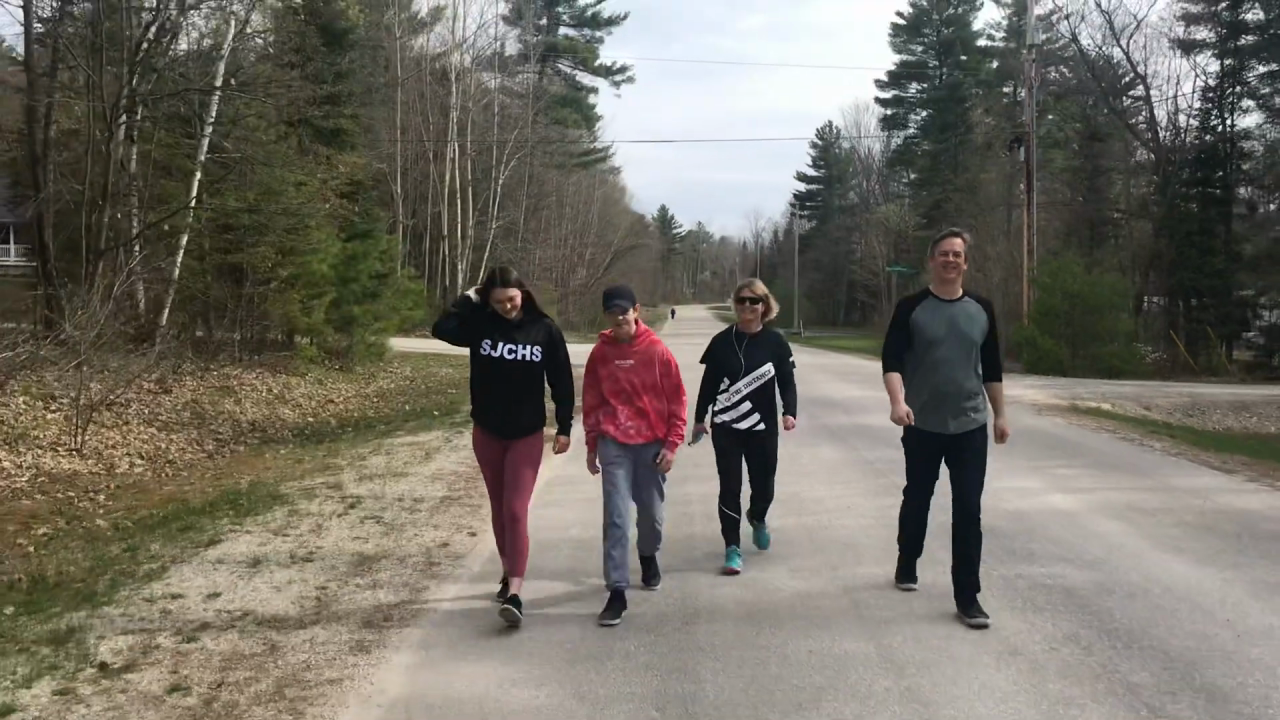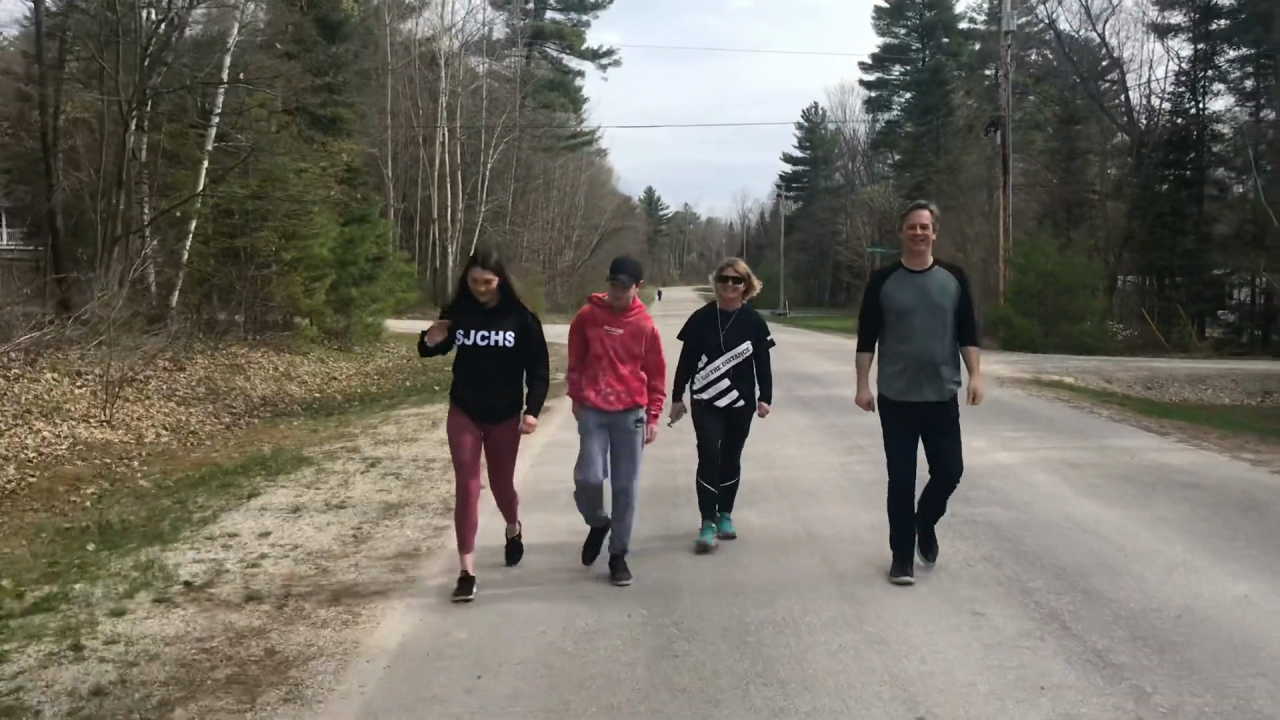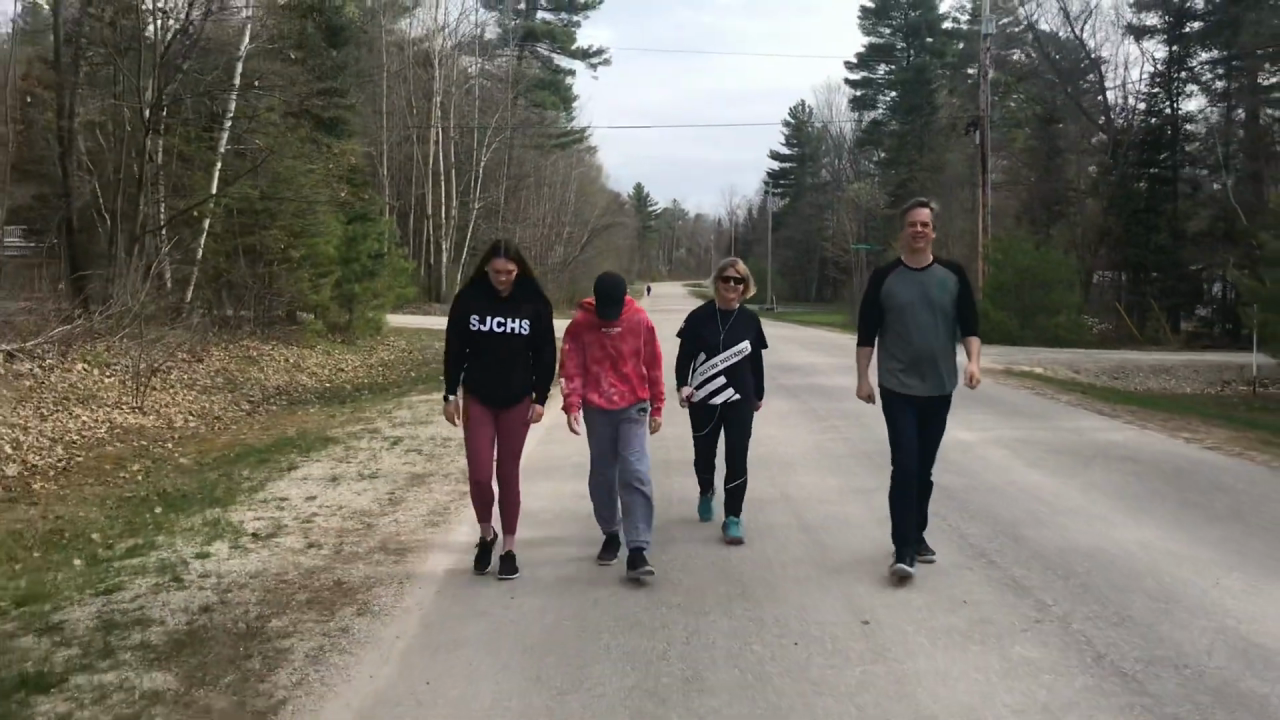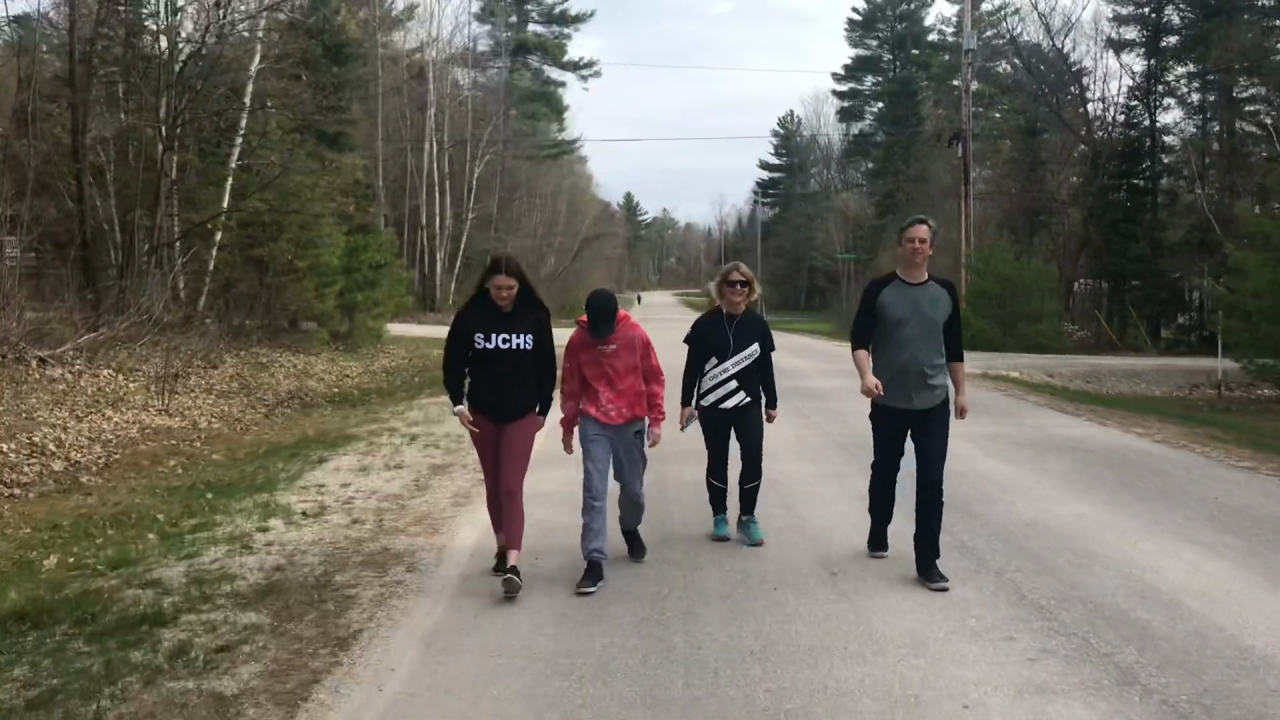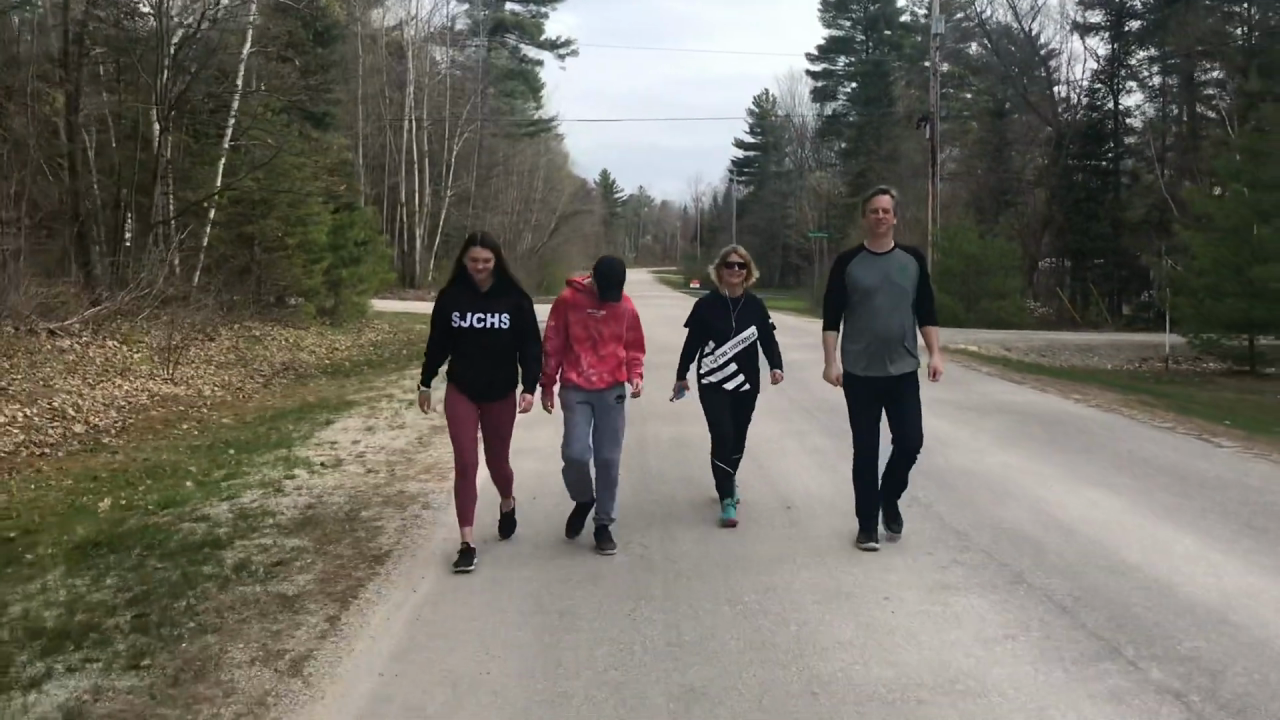
dt=0.7s
person 1, frame 1
left shoulder: (981, 309)
right shoulder: (911, 308)
left elbow: (992, 367)
right elbow: (892, 360)
left wrist: (1000, 414)
right wrist: (897, 401)
left hip: (971, 425)
right hip: (922, 425)
left knee: (968, 509)
right knee: (917, 497)
left ankle: (967, 596)
right ankle: (908, 562)
person 1, frame 2
left shoulder: (953, 278)
right shoulder: (883, 281)
left elbow: (968, 332)
right elbow: (867, 338)
left wrist: (975, 375)
right wrist: (862, 385)
left hip: (942, 394)
right hip: (896, 396)
left knee: (949, 470)
right knee: (901, 476)
left ankle: (926, 525)
right ankle: (902, 555)
person 1, frame 3
left shoulder: (953, 274)
right shoulder: (884, 277)
left elbow: (970, 324)
right elbow: (867, 332)
left wrist: (973, 361)
right wrist: (862, 378)
left hip: (939, 388)
right hip: (897, 387)
left knee: (923, 467)
right knee: (905, 464)
left ankle: (916, 535)
right ankle: (905, 551)
person 1, frame 4
left shoulder: (945, 291)
right shoulder: (879, 289)
left elbow: (954, 346)
right elbow: (859, 339)
left wrist: (961, 392)
right wrist: (866, 375)
left hip: (934, 401)
right hip: (889, 401)
left knee: (931, 480)
right knee: (885, 472)
left ankle: (927, 562)
right ankle: (878, 530)
person 1, frame 5
left shoulder: (913, 259)
right shoulder: (847, 262)
left elbow: (926, 311)
right elbow: (831, 316)
left wrist: (934, 353)
right wrist: (831, 360)
left hip: (903, 370)
right hip: (860, 373)
left knee: (909, 443)
right knee: (865, 449)
left ankle: (889, 499)
right ankle: (867, 523)
person 2, frame 1
left shoulder: (545, 330)
right shoulder: (479, 325)
left elbow: (561, 383)
right elbow: (441, 329)
left wrist: (564, 428)
right wrist: (470, 299)
left hip: (528, 434)
right hip: (486, 432)
left knee: (516, 511)
right knee: (499, 508)
left ankle: (514, 595)
right ankle: (508, 574)
person 2, frame 2
left shoulder: (521, 318)
right shoulder: (458, 311)
left elbow: (538, 368)
right elbow: (435, 350)
left wrist: (533, 409)
right wrist: (429, 341)
left hip: (505, 416)
right hip: (463, 414)
left knee: (501, 485)
right knee: (466, 489)
left ankle: (513, 530)
right ankle: (467, 572)
person 2, frame 3
left shoulder: (535, 305)
right shoulder: (468, 300)
left elbow: (545, 356)
right elbow: (454, 350)
left wrist: (541, 398)
right wrist: (450, 395)
left hip: (517, 402)
right hip: (477, 399)
left knee: (508, 475)
right knee: (479, 476)
left ankle: (508, 547)
right ankle: (485, 532)
person 2, frame 4
left shoulder: (536, 317)
right shoulder: (470, 317)
left elbow: (547, 366)
right elbow: (454, 363)
left wrist: (543, 409)
right wrist: (458, 403)
left hip: (522, 414)
right hip: (482, 413)
left knee: (511, 487)
right knee: (493, 484)
left ankle: (513, 568)
right ankle: (502, 546)
person 2, frame 5
left shoulder: (515, 298)
right shoulder: (450, 296)
left elbow: (531, 346)
right elbow: (438, 343)
left wrist: (529, 388)
right wrist: (426, 383)
left hip: (501, 394)
right hip: (460, 393)
left knee: (498, 462)
right knee: (465, 466)
left ankle: (508, 504)
right ankle: (466, 543)
person 3, frame 1
left shoulder: (658, 351)
right shoulder: (599, 354)
left elbow: (676, 399)
right elbow: (592, 403)
left wrist: (672, 443)
right wrist: (592, 446)
left hip: (652, 444)
right hip: (613, 445)
left knee: (650, 510)
right knee: (616, 516)
left ankle: (648, 553)
right ankle: (617, 591)
person 3, frame 2
left shoulder: (645, 326)
right shoulder: (587, 316)
left elbow: (656, 373)
right elbow: (576, 361)
left wrist: (653, 416)
right wrist: (576, 397)
left hip: (631, 412)
right hip: (593, 410)
left knee: (625, 485)
right knee: (588, 478)
left ankle: (618, 554)
right ankle: (597, 523)
person 3, frame 3
left shoulder: (640, 320)
right shoulder: (580, 324)
left elbow: (653, 365)
right elbow: (571, 367)
left wrist: (657, 407)
right wrist: (572, 405)
left hip: (634, 408)
right hip: (596, 409)
left knee: (636, 473)
right knee: (602, 475)
left ankle: (637, 550)
right ankle: (610, 534)
person 3, frame 4
left shoulder: (636, 335)
right shoulder: (577, 341)
left elbow: (654, 379)
right elbow: (570, 386)
left wrist: (656, 419)
right wrist: (568, 426)
left hip: (632, 422)
right hip: (594, 423)
left knee: (632, 487)
right knee: (594, 492)
left ankle: (630, 527)
right ankle: (594, 562)
person 3, frame 5
left shoulder: (625, 306)
right shoulder: (568, 300)
left elbow: (635, 346)
right elbow: (552, 345)
left wrist: (636, 375)
right wrist: (547, 386)
left hip: (612, 390)
right hip: (575, 389)
left knee: (608, 458)
right knee: (575, 454)
left ankle: (604, 524)
right ankle: (583, 499)
person 4, frame 1
left shoulder: (775, 342)
right shoulder: (721, 342)
left elbow: (787, 383)
right elbow: (709, 383)
left wrist: (790, 413)
right wrist: (700, 418)
left hip: (763, 426)
right hip: (726, 425)
left knee: (763, 484)
right knee: (730, 485)
left ankle: (758, 519)
right ankle: (732, 547)
person 4, frame 2
left shoulder: (754, 320)
right shoulder: (701, 318)
left elbow: (763, 363)
right elbow: (687, 360)
left wrist: (765, 397)
right wrist: (677, 397)
left hip: (741, 402)
right hip: (706, 401)
left knee: (730, 458)
right knee: (709, 457)
left ankle: (725, 514)
right ankle: (708, 523)
person 4, frame 3
left shoulder: (750, 320)
right shoulder: (699, 317)
left elbow: (756, 361)
right elbow: (685, 357)
left wrist: (758, 396)
right wrist: (683, 385)
left hip: (740, 401)
right hip: (704, 400)
left knee: (737, 457)
right knee: (704, 453)
left ankle: (733, 519)
right ankle: (707, 493)
person 4, frame 4
left shoulder: (757, 323)
right shoulder: (706, 323)
left elbow: (765, 365)
right elbow: (693, 365)
left wrist: (771, 402)
right wrist: (687, 403)
left hip: (748, 402)
right hip: (713, 404)
left knee: (753, 457)
right knee: (717, 459)
left ankle: (747, 517)
right ankle: (720, 516)
person 4, frame 5
left shoulder: (755, 305)
right shoulder: (706, 305)
left elbow: (768, 340)
right elbow: (692, 342)
left wrist: (776, 367)
right wrist: (681, 375)
left hip: (746, 385)
right hip: (713, 384)
left knee: (738, 438)
right knee: (721, 438)
left ankle: (728, 479)
right ankle: (727, 501)
